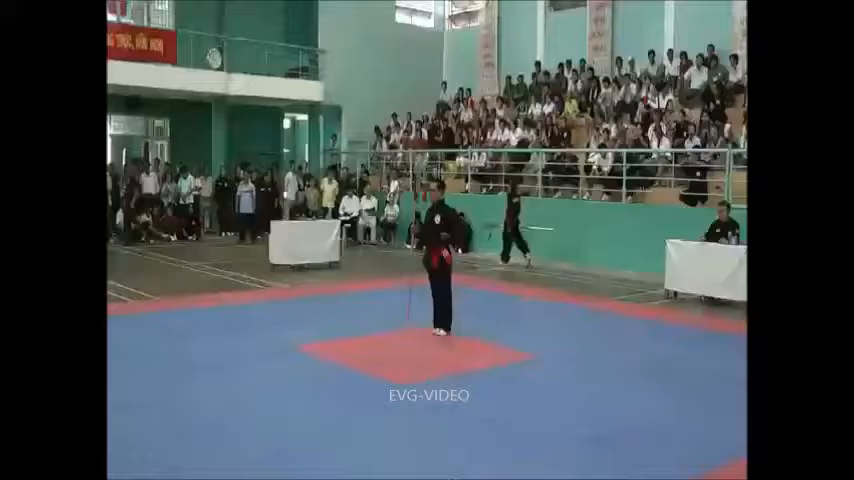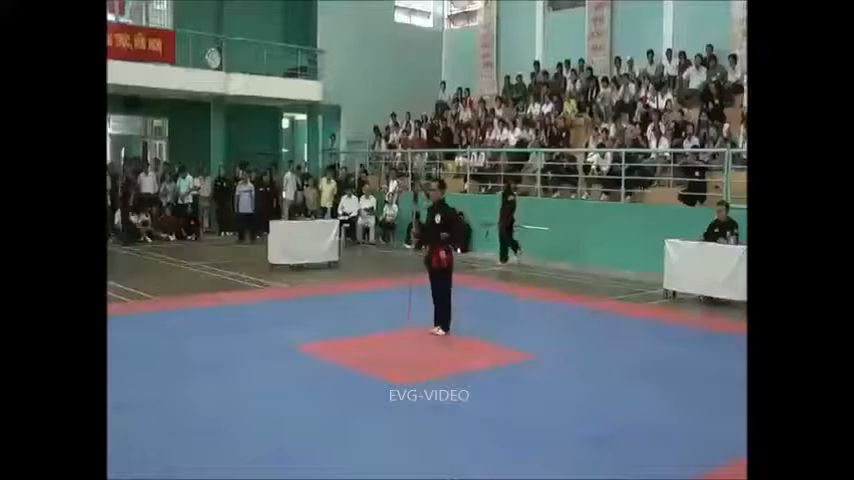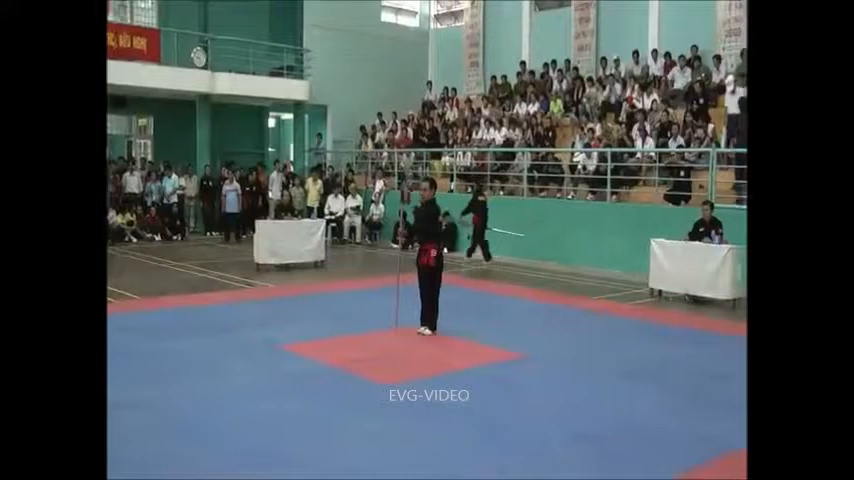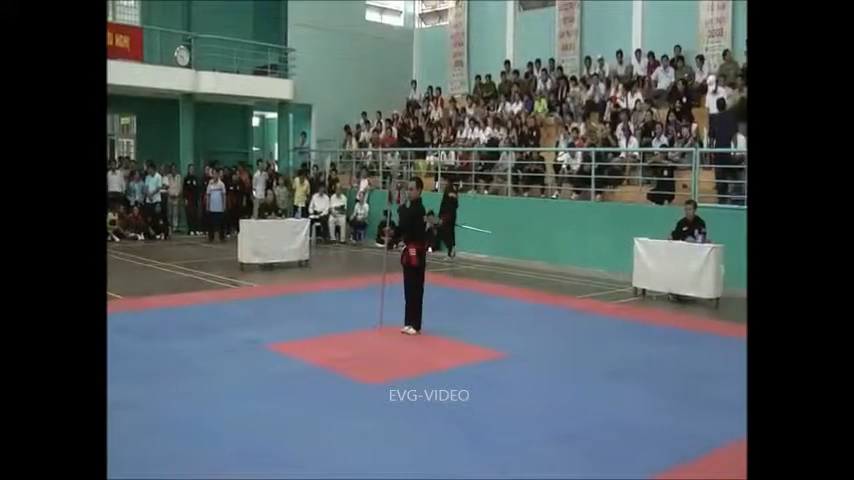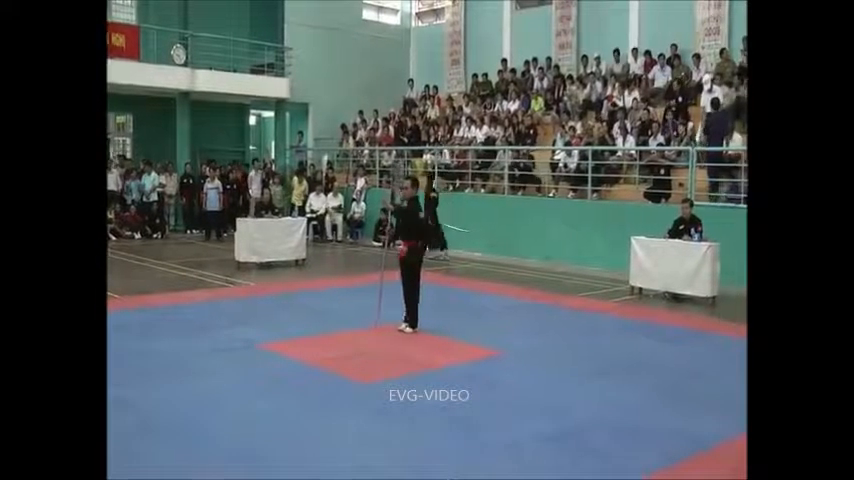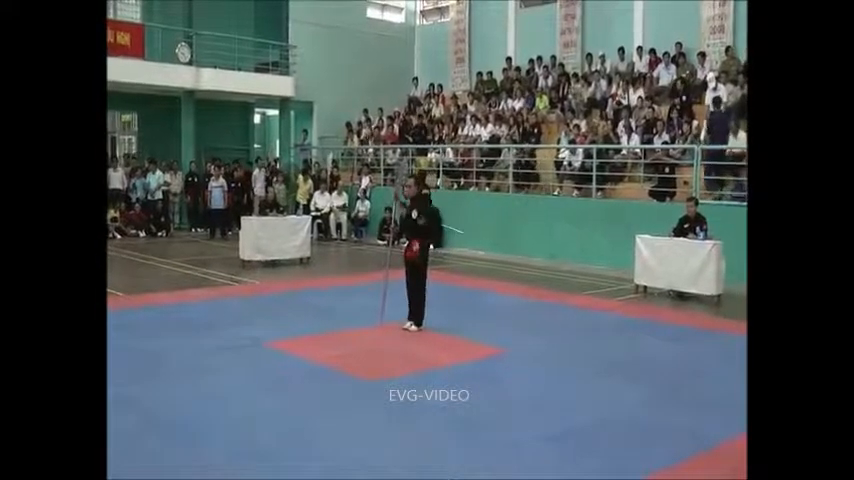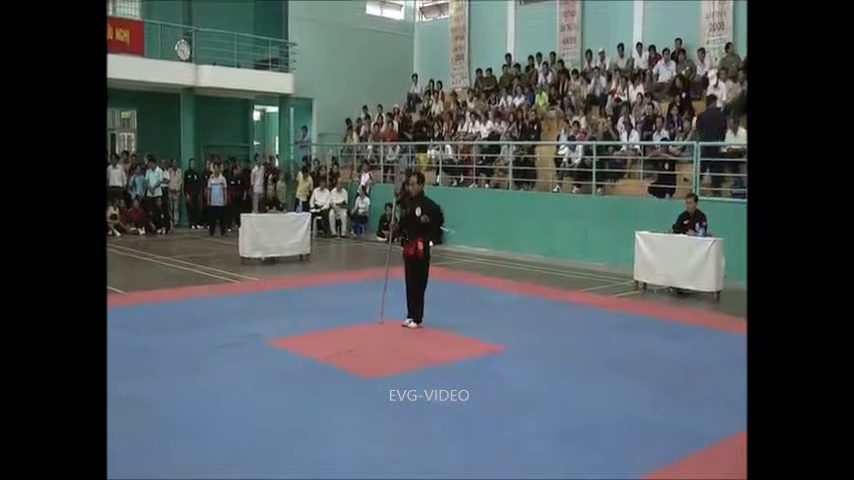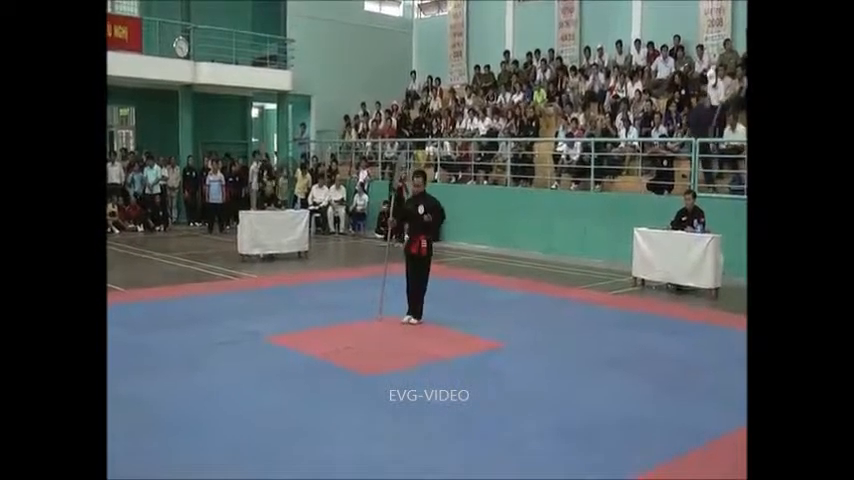
dt=0.3s
person 1, frame 1
left shoulder: (449, 212)
right shoulder: (430, 211)
left elbow: (457, 234)
left wrist: (448, 236)
right wrist: (418, 234)
left hip: (442, 255)
right hip: (430, 253)
left knee: (444, 290)
right knee: (435, 290)
left ankle: (445, 326)
right ankle: (438, 324)
person 1, frame 2
left shoulder: (449, 212)
right shoulder: (431, 210)
left elbow: (457, 234)
left wrist: (448, 237)
right wrist: (419, 235)
left hip: (443, 254)
right hip: (432, 253)
left knee: (444, 290)
right knee: (435, 290)
left ankle: (444, 325)
right ankle: (438, 323)
person 1, frame 3
left shoulder: (433, 209)
right shoulder: (423, 209)
left elbow: (420, 224)
right wrist: (406, 235)
left hip: (433, 253)
right hip: (424, 251)
left knee: (431, 289)
right knee: (425, 289)
left ankle: (431, 325)
right ankle: (425, 323)
person 1, frame 4
left shoulder: (418, 209)
right shoulder: (410, 209)
right wrist: (393, 233)
left hip: (416, 252)
right hip: (410, 250)
left knee: (415, 288)
right knee: (409, 288)
left ankle: (415, 324)
right ankle: (409, 322)
person 1, frame 5
left shoulder: (414, 207)
right shoulder: (408, 207)
left wrist: (393, 208)
right wrist: (393, 233)
left hip: (413, 250)
right hip: (409, 248)
left knee: (411, 286)
right knee: (407, 286)
left ankle: (412, 323)
right ankle: (408, 320)
person 1, frame 6
left shoulder: (423, 205)
right shoulder: (410, 206)
left elbow: (432, 222)
left wrist: (424, 223)
left hip: (420, 248)
right hip: (411, 247)
left knee: (418, 285)
right knee: (411, 285)
left ankle: (417, 321)
right ankle: (412, 318)
person 1, frame 7
left shoulder: (428, 204)
right shoulder: (408, 203)
left elbow: (439, 220)
left wrist: (428, 221)
right wrist: (398, 227)
left hip: (421, 246)
right hip: (409, 245)
left knee: (419, 283)
right knee: (410, 282)
left ankle: (417, 319)
right ankle: (411, 316)
person 1, frame 8
left shoulder: (431, 201)
right shoulder: (409, 202)
left elbow: (441, 217)
right elbow: (404, 218)
left wrist: (431, 220)
right wrist: (395, 221)
left hip: (423, 243)
right hip: (411, 242)
left knee: (420, 280)
right knee: (411, 279)
left ankle: (417, 315)
right ankle: (411, 312)
